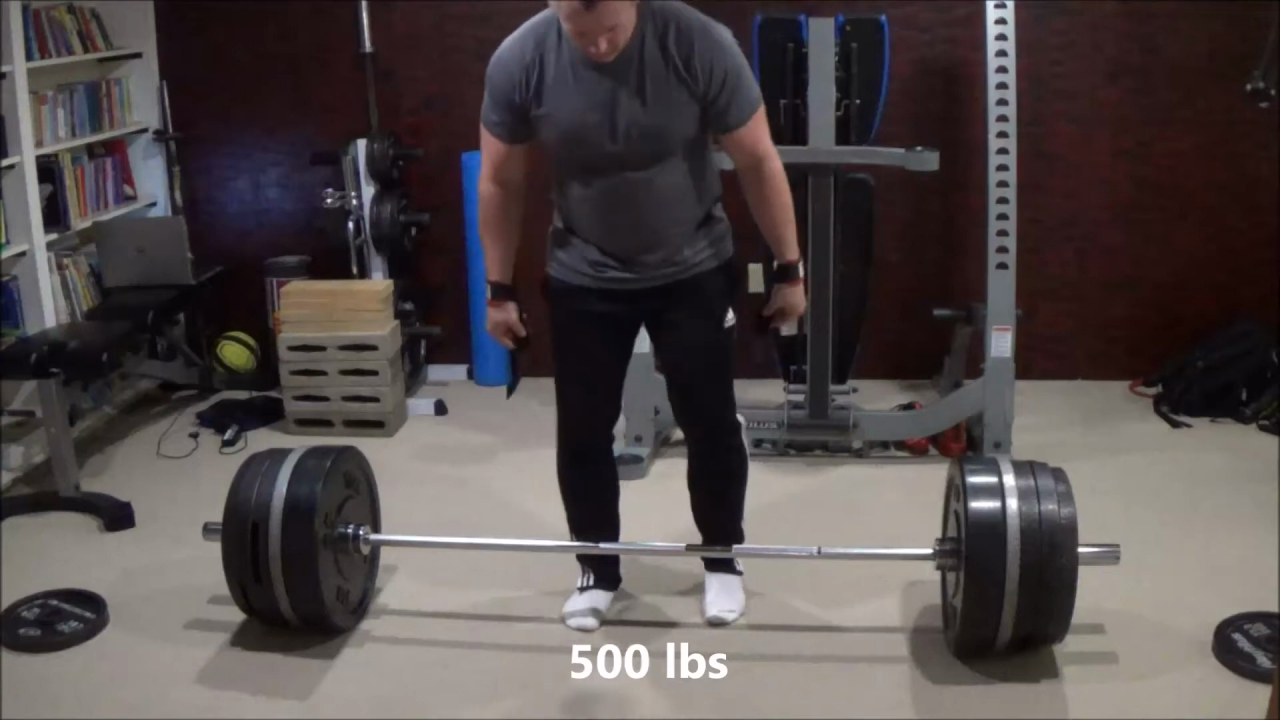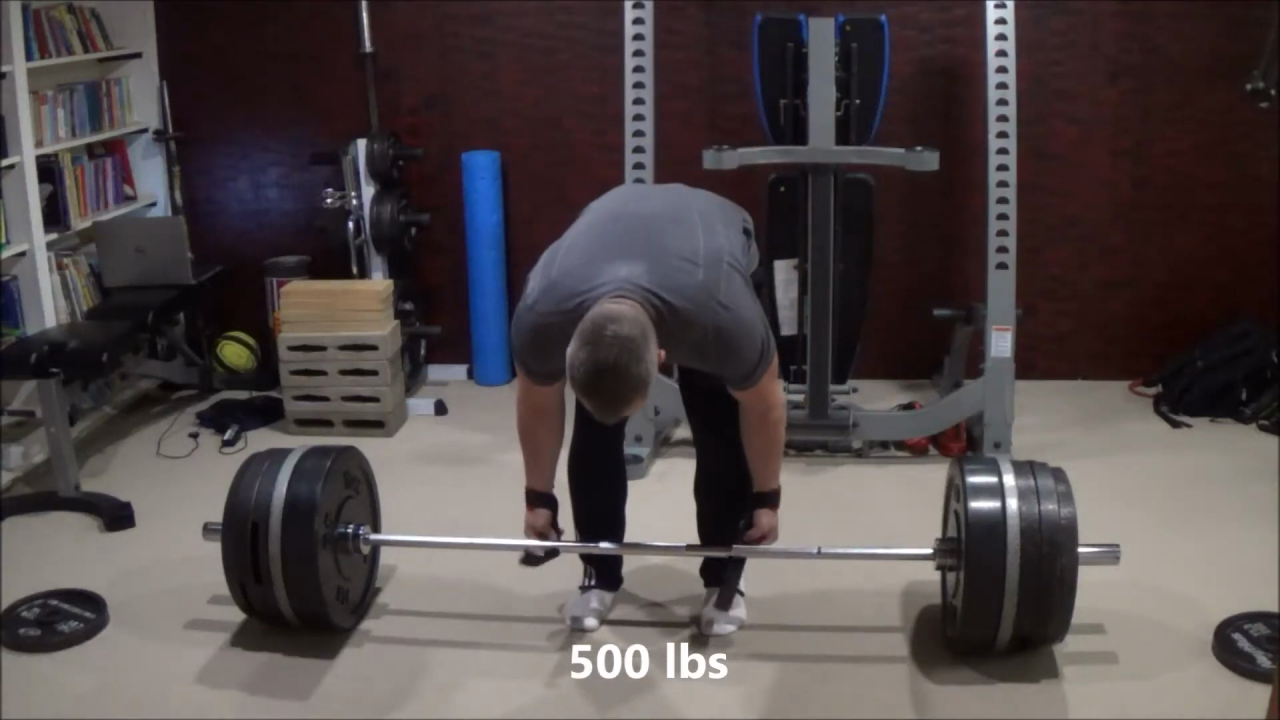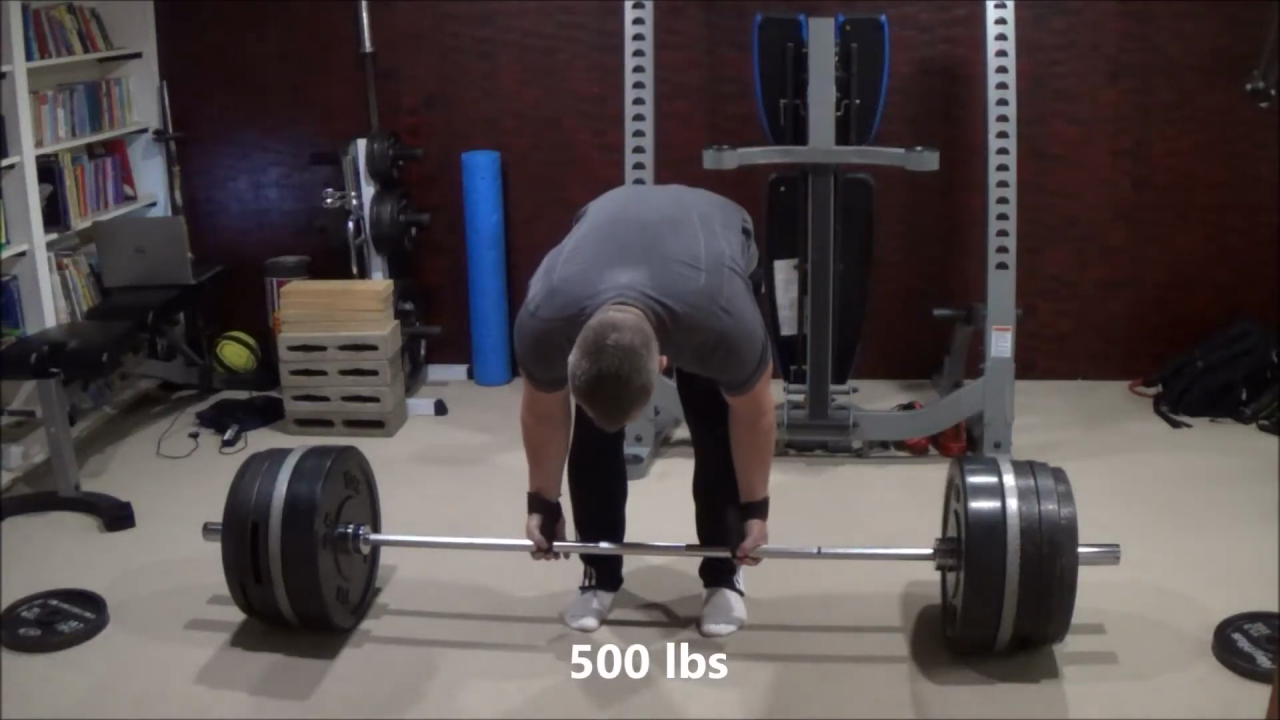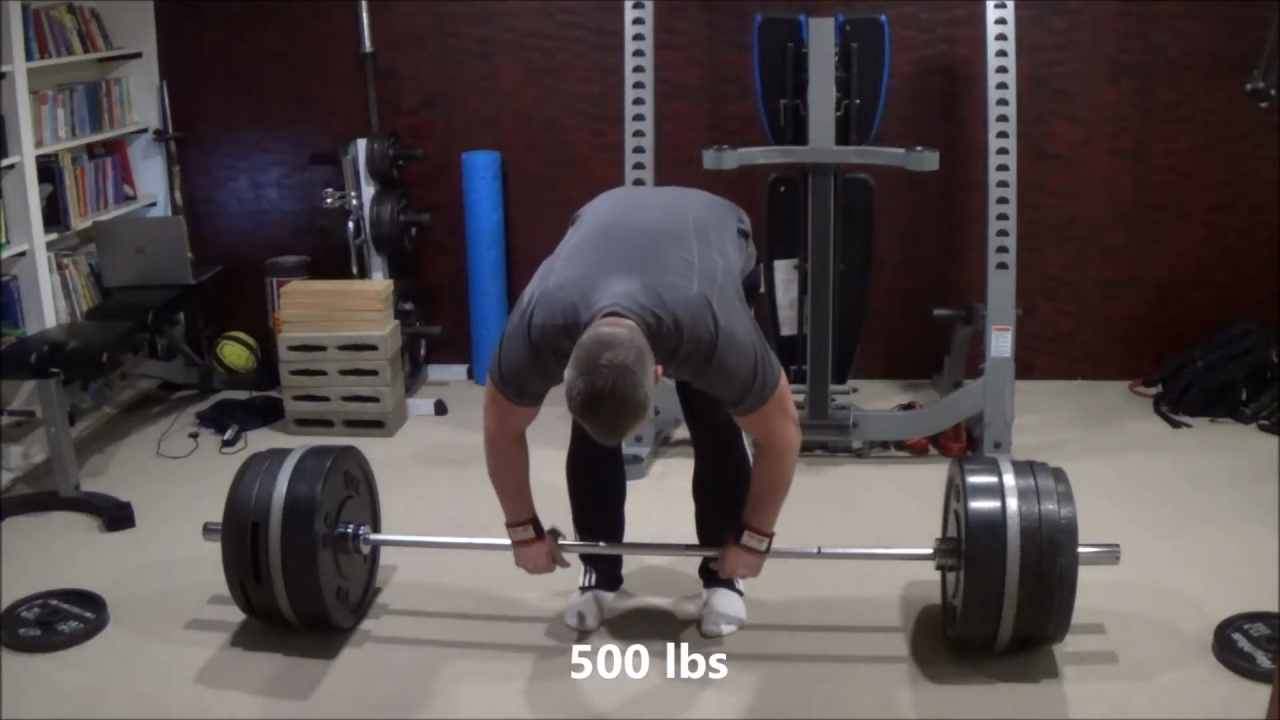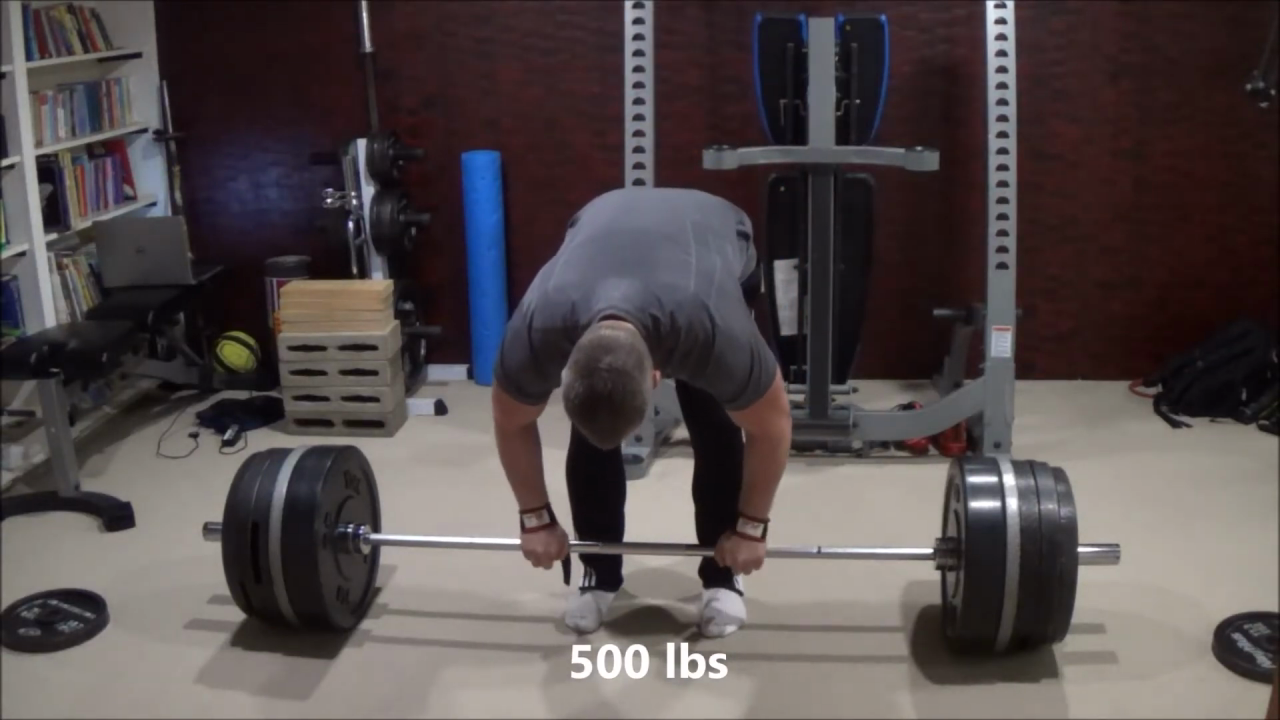
dt=1s
person 1, frame 1
right shoulder: (518, 61)
left elbow: (758, 162)
right elbow: (500, 182)
left wrist: (788, 270)
right wrist: (500, 289)
left hip: (694, 271)
right hip: (581, 277)
left knee: (710, 421)
right knee: (582, 431)
left ankle: (723, 560)
right ankle: (597, 569)
person 1, frame 2
left shoulder: (724, 317)
right shoulder: (541, 317)
left elbow: (763, 407)
right elbow: (538, 408)
left wrist: (767, 497)
right wrist: (538, 497)
left knee: (721, 431)
right knee: (593, 432)
left ankle: (723, 574)
right ankle: (599, 573)
person 1, frame 3
left shoulder: (723, 322)
right shoulder: (543, 322)
left elbow: (752, 415)
right elbow: (544, 414)
left wrist: (754, 508)
right wrist: (543, 505)
left knee: (717, 429)
right knee: (592, 432)
left ankle: (723, 574)
right ankle: (599, 572)
person 1, frame 4
left shoulder: (718, 335)
right shoulder: (536, 331)
left elbow: (780, 435)
right elbow: (502, 431)
left wrist: (754, 540)
right wrist: (524, 532)
left knee: (716, 427)
right knee: (589, 435)
left ankle: (721, 575)
right ankle: (599, 569)
person 1, frame 5
left shoulder: (716, 335)
right shoulder: (536, 333)
left elbow: (772, 428)
right elbow: (511, 424)
left wrist: (749, 527)
right wrist: (536, 519)
left knee: (715, 428)
right knee: (588, 434)
left ankle: (720, 575)
right ankle: (599, 570)
